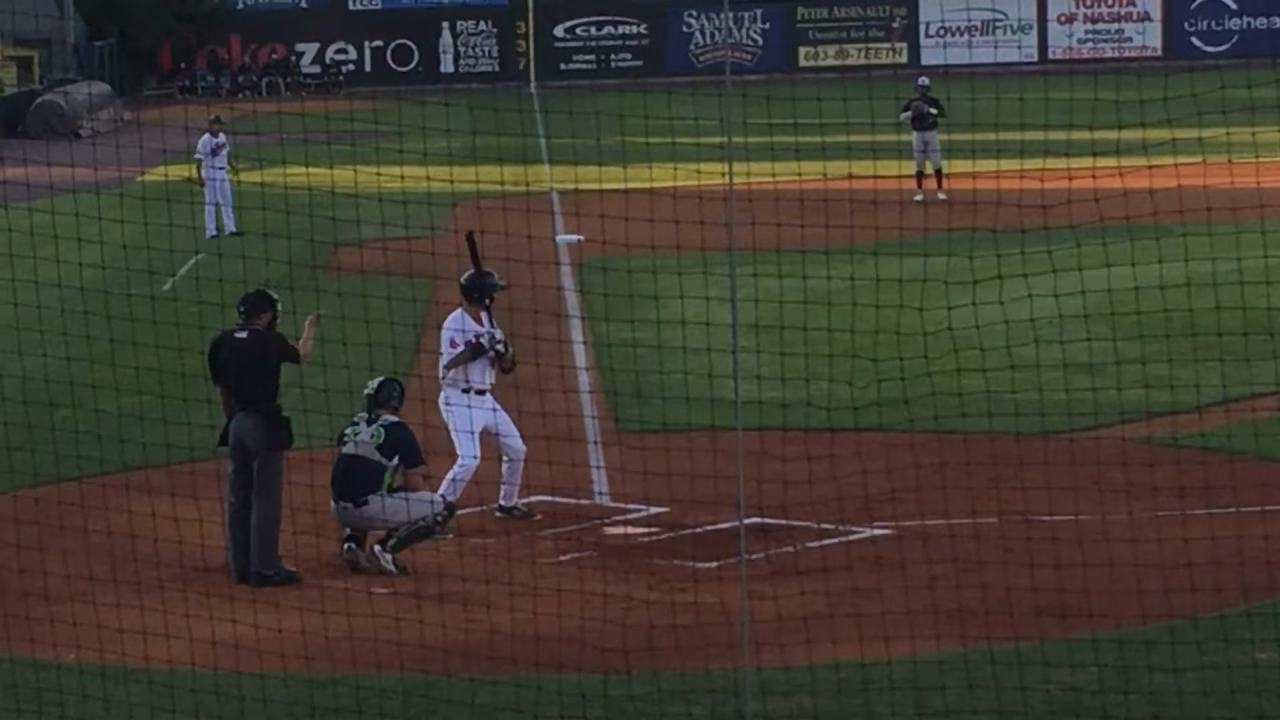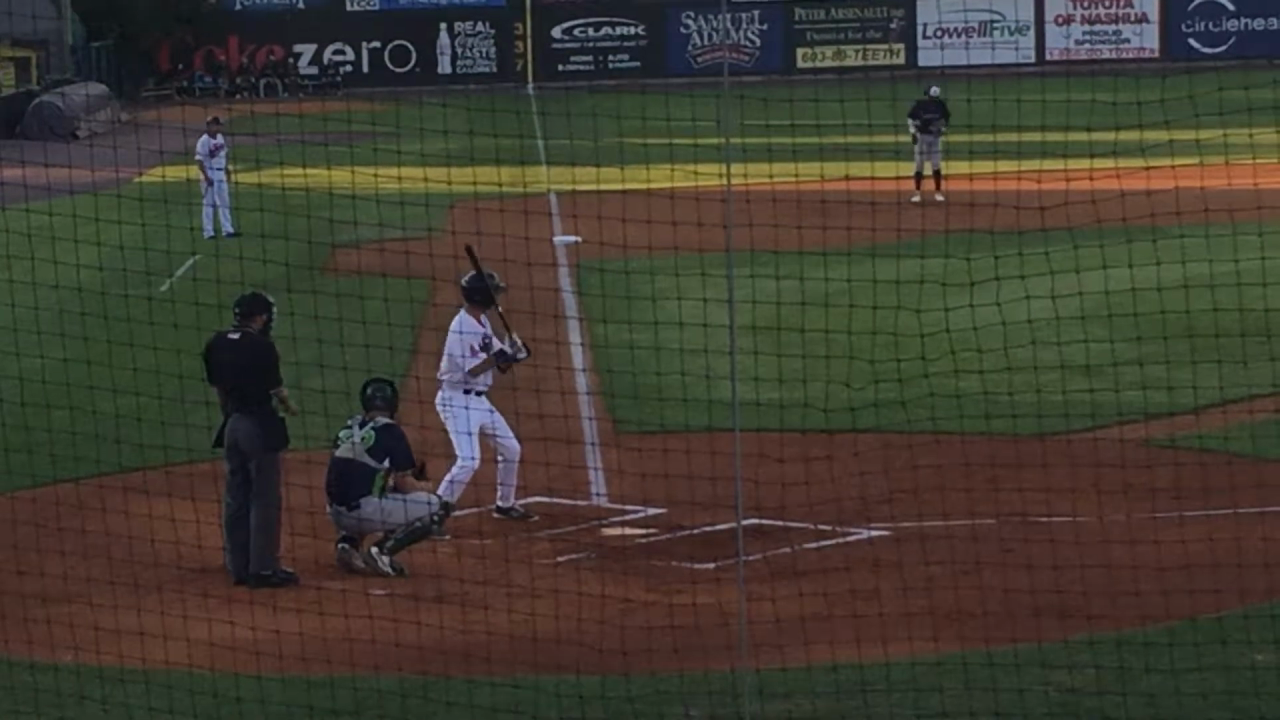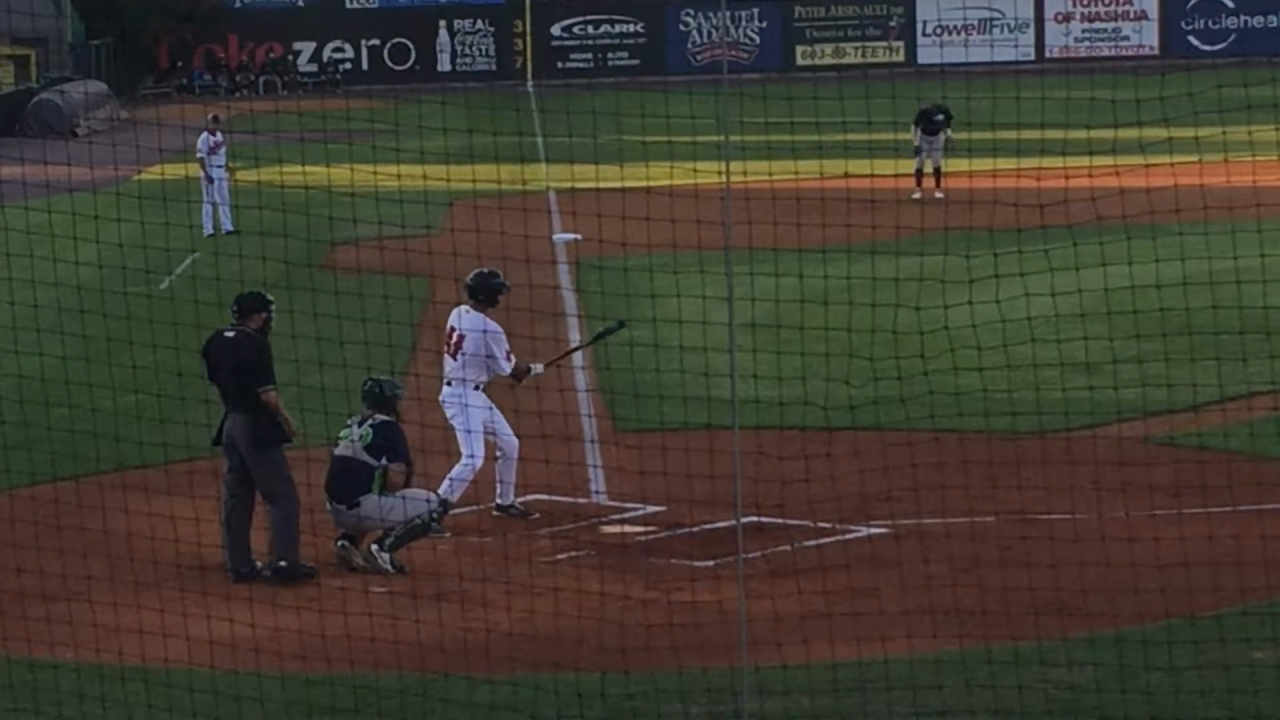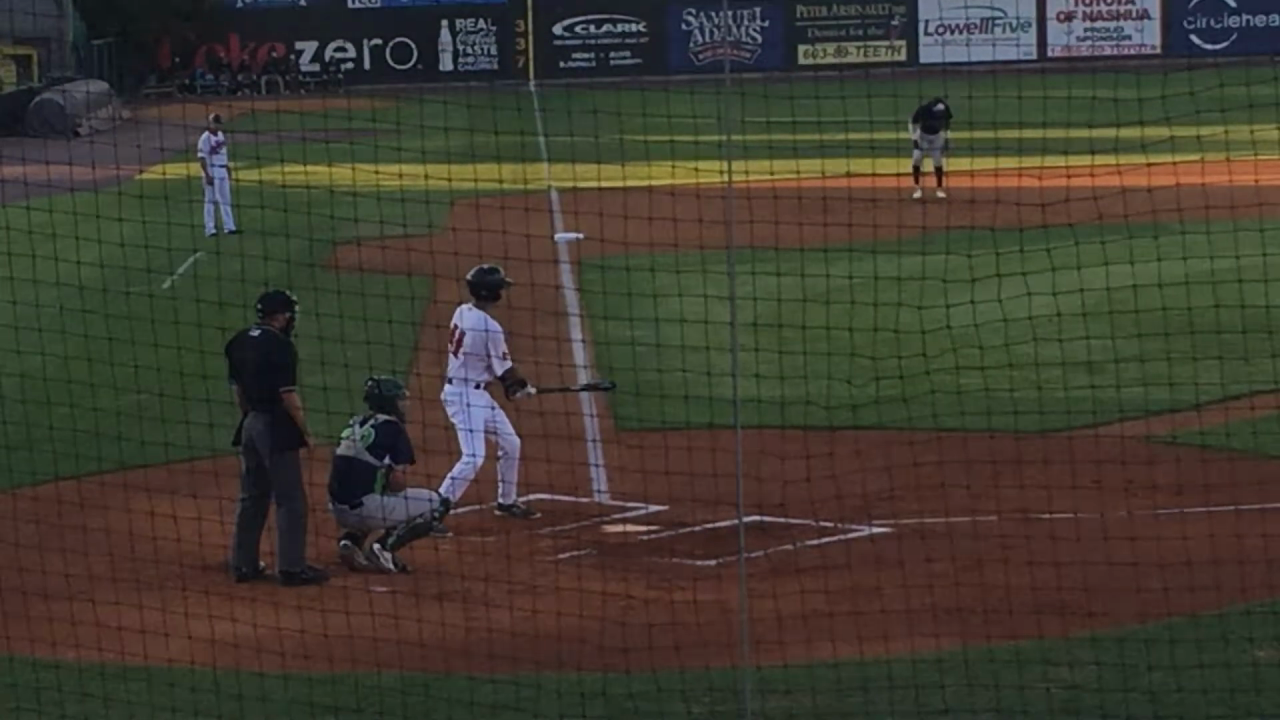
dt=0.4s
person 1, frame 1
left shoulder: (222, 343)
right shoulder: (270, 341)
left elbow: (222, 389)
right elbow: (301, 354)
right wrist: (309, 329)
left hip: (237, 424)
right hip: (264, 425)
left knee: (238, 497)
right knee: (265, 499)
left ankle: (241, 566)
right ankle: (265, 568)
person 1, frame 2
left shoulder: (216, 344)
right shoulder: (261, 346)
left elbow: (219, 389)
right elbow: (277, 393)
right wrist: (290, 407)
left hip: (232, 426)
right hip: (259, 427)
left knee: (236, 499)
right knee: (266, 501)
left ankle: (239, 567)
right ankle: (264, 568)
person 1, frame 3
left shoulder: (216, 342)
right shoulder: (255, 344)
left elbow: (219, 387)
right elbow: (267, 394)
right wrist: (287, 419)
left hip: (230, 424)
right hip: (257, 427)
left knee: (235, 497)
right knee: (282, 495)
left ankle: (240, 565)
right ankle: (284, 562)
person 1, frame 4
left shoulder: (238, 342)
right shoulder: (280, 345)
left elbow: (238, 388)
right elbow: (288, 396)
right wrist: (305, 432)
left hip: (250, 424)
right hip: (276, 427)
left knee: (252, 497)
right knee: (291, 499)
left ankle: (244, 563)
right ankle: (291, 567)
person 2, frame 1
left shoulder: (488, 321)
right shoulder: (455, 323)
left elbow: (508, 367)
right elbow: (450, 362)
left wrist: (502, 348)
right wrist: (482, 344)
left hip: (485, 398)
right hip: (459, 399)
left knee: (516, 449)
right knee: (469, 460)
left ankle: (507, 504)
person 2, frame 2
left shoulder: (482, 322)
right shoulder: (465, 327)
left elbow: (499, 361)
right elbow: (474, 369)
left wrist: (511, 351)
right wrist: (505, 354)
left hip: (477, 399)
right hip: (456, 399)
left knee: (511, 448)
right knee: (469, 462)
left ankle: (505, 505)
person 2, frame 3
left shoulder: (458, 313)
right shoulder: (489, 329)
right elbow: (510, 368)
left wrist: (519, 369)
right wrist: (531, 370)
left hip: (472, 394)
right hip: (462, 396)
left knee: (509, 444)
right knee: (473, 459)
left ankle: (505, 503)
person 2, frame 4
left shoulder: (463, 312)
right shoulder: (488, 327)
right elbow: (502, 369)
left wrist: (512, 383)
right wrist: (523, 384)
left hip: (477, 393)
right hip: (464, 394)
left knee: (511, 443)
right knee: (473, 458)
left ankle: (507, 502)
person 3, frame 1
left shoulder: (351, 427)
right shoulder: (398, 430)
right elbow: (414, 484)
left hip: (341, 509)
right hip: (370, 507)
right knee: (442, 508)
left ankle: (352, 543)
right ankle: (385, 549)
person 3, frame 2
left shoulder: (348, 428)
right shoulder: (391, 432)
right elbow: (404, 485)
left wrist: (389, 482)
right wrist: (423, 486)
left hip: (337, 512)
right hip: (364, 510)
right knee: (437, 508)
left ankle: (347, 542)
right ankle: (382, 551)
person 3, frame 3
left shoulder: (351, 427)
right shoulder: (390, 428)
right elbow: (395, 482)
right wrist: (406, 476)
left hip: (337, 510)
right hip: (363, 508)
right knee: (435, 505)
left ankle: (347, 540)
right ankle: (382, 548)
person 3, frame 4
left shoulder: (353, 426)
right shoulder: (392, 428)
right elbow: (396, 482)
right wrist: (405, 492)
left hip: (340, 510)
right hip: (364, 508)
right knee: (438, 504)
left ankle: (350, 541)
right ankle: (384, 547)
